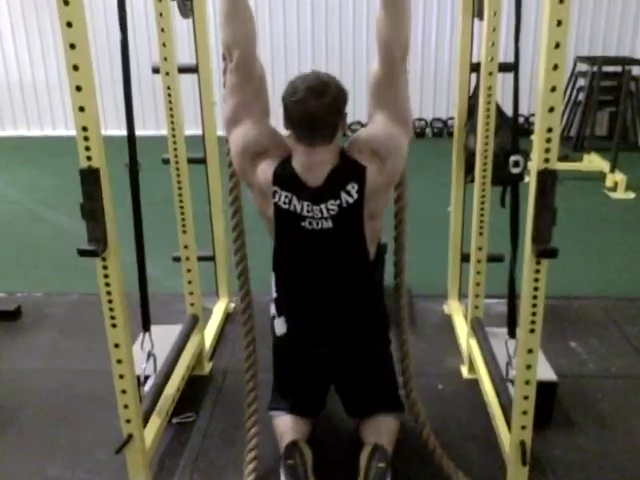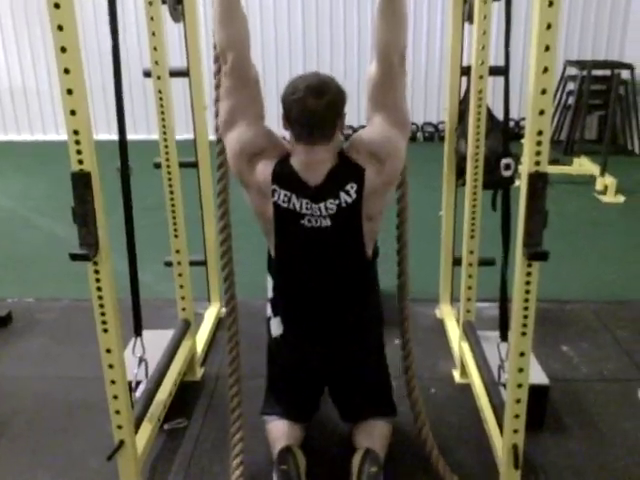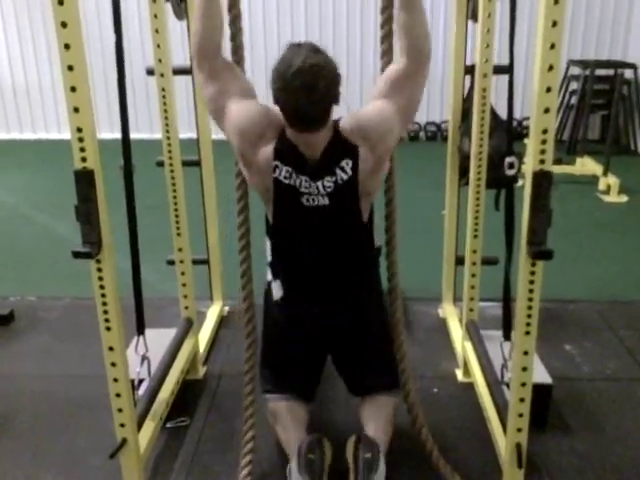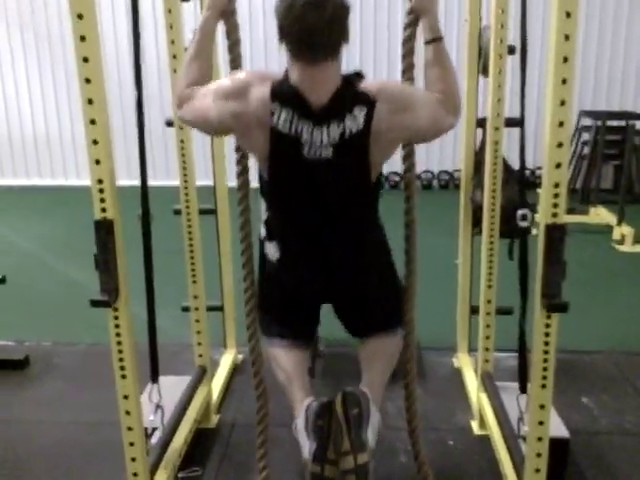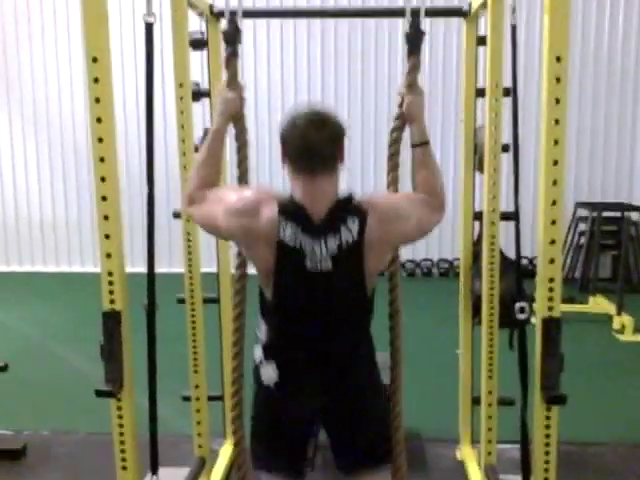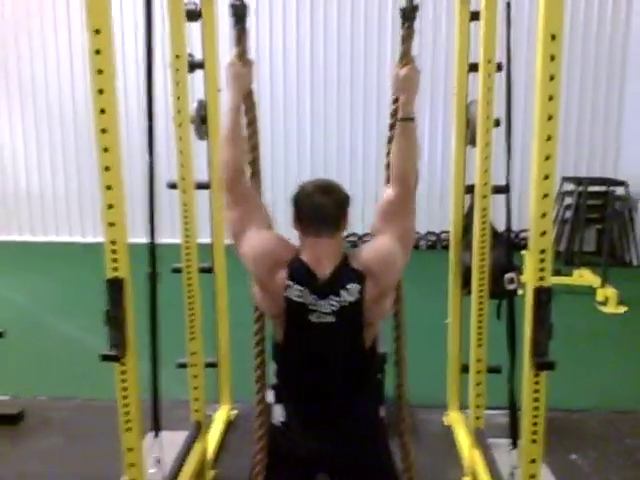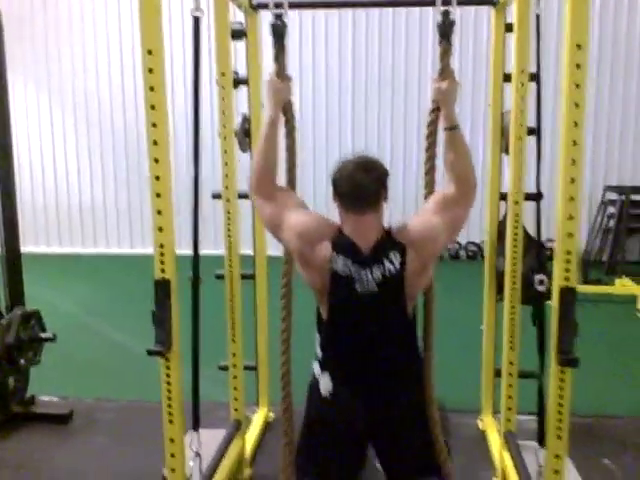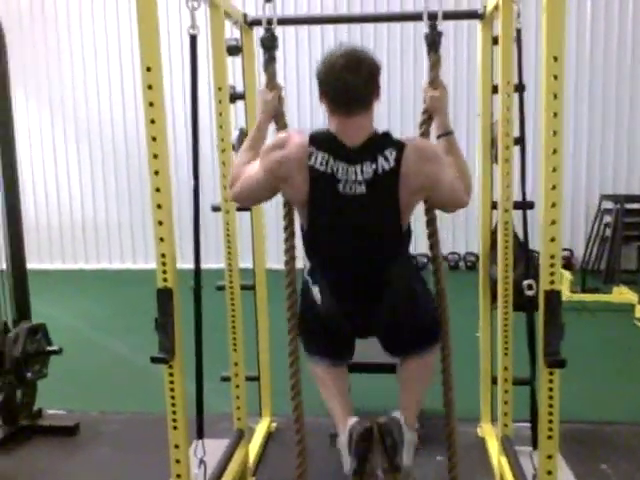
dt=0.5s
person 1, frame 1
left shoulder: (263, 170)
right shoulder: (373, 169)
left elbow: (240, 60)
right elbow: (392, 60)
left hip: (295, 330)
right hip: (362, 331)
left knee: (290, 407)
right knee: (380, 408)
person 1, frame 2
left shoulder: (260, 171)
right shoulder: (372, 169)
left elbow: (234, 62)
right elbow: (389, 63)
left hip: (291, 331)
right hip: (357, 331)
left knee: (283, 412)
right knee: (373, 413)
person 1, frame 3
left shoulder: (256, 144)
right shoulder: (367, 142)
left elbow: (207, 63)
right elbow: (415, 61)
left hip: (289, 299)
right hip: (358, 298)
left knee: (283, 390)
right knee: (379, 387)
person 1, frame 4
left shoulder: (250, 102)
right shoulder: (384, 104)
left elbow: (185, 98)
right elbow: (448, 110)
left hip: (287, 255)
right hip: (360, 255)
left knee: (283, 334)
right knee: (384, 327)
left ankle: (305, 409)
right ankle: (367, 403)
person 1, frame 5
left shoulder: (258, 216)
right shoulder: (377, 221)
left elbow: (195, 198)
right elbow: (434, 205)
left wrist: (222, 120)
right wrist: (418, 127)
left hip: (283, 378)
right hip: (351, 378)
person 1, frame 6
left shoulder: (272, 272)
right shoulder: (375, 274)
left elbow: (235, 186)
right elbow: (402, 187)
left wrist: (236, 97)
right wrist: (406, 103)
left hip: (292, 427)
right hip: (356, 426)
person 1, frame 7
left shoulder: (315, 245)
right shoulder: (415, 247)
left elbow: (261, 189)
right elbow: (464, 188)
left wrist: (274, 111)
right wrist: (448, 114)
left hip: (336, 389)
right hip: (400, 390)
person 1, frame 8
left shoulder: (289, 153)
right shoulder: (417, 157)
left elbow: (237, 188)
right elbow: (461, 194)
left wrist: (262, 119)
right wrist: (443, 123)
left hip: (328, 299)
right hip: (396, 300)
left knee: (323, 352)
right knee: (423, 341)
left ankle: (346, 428)
right ankle: (404, 424)
